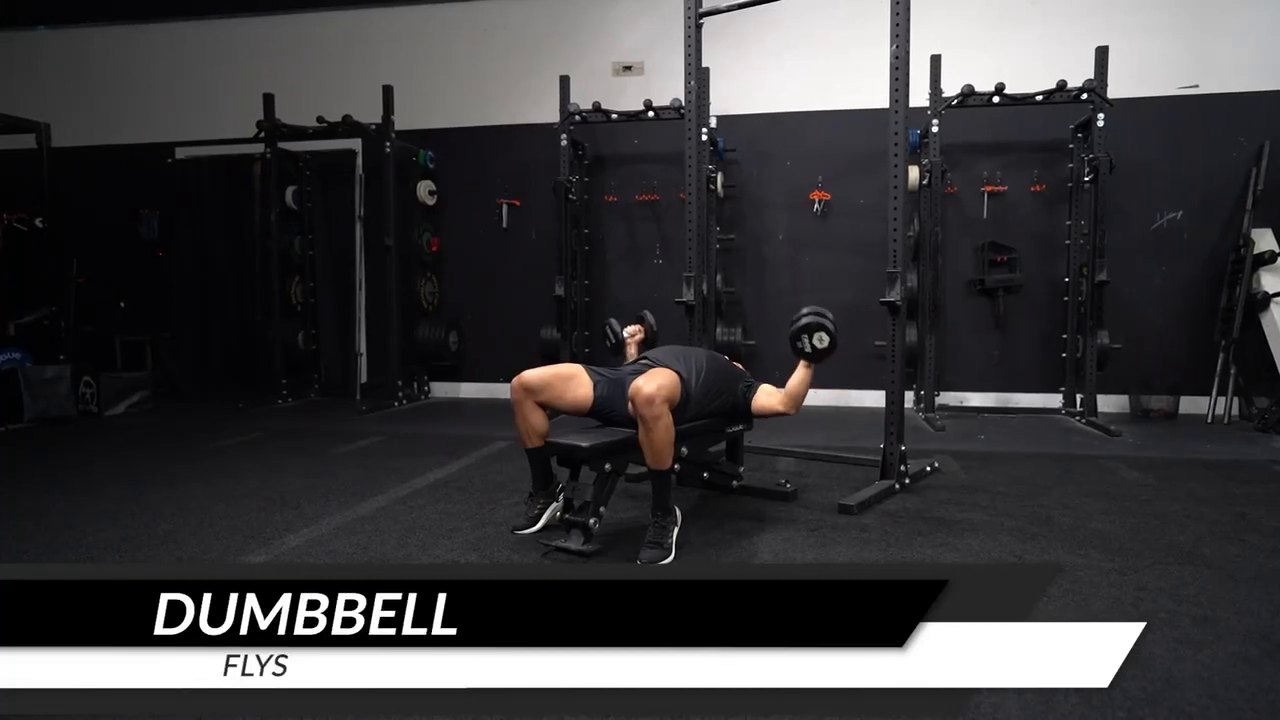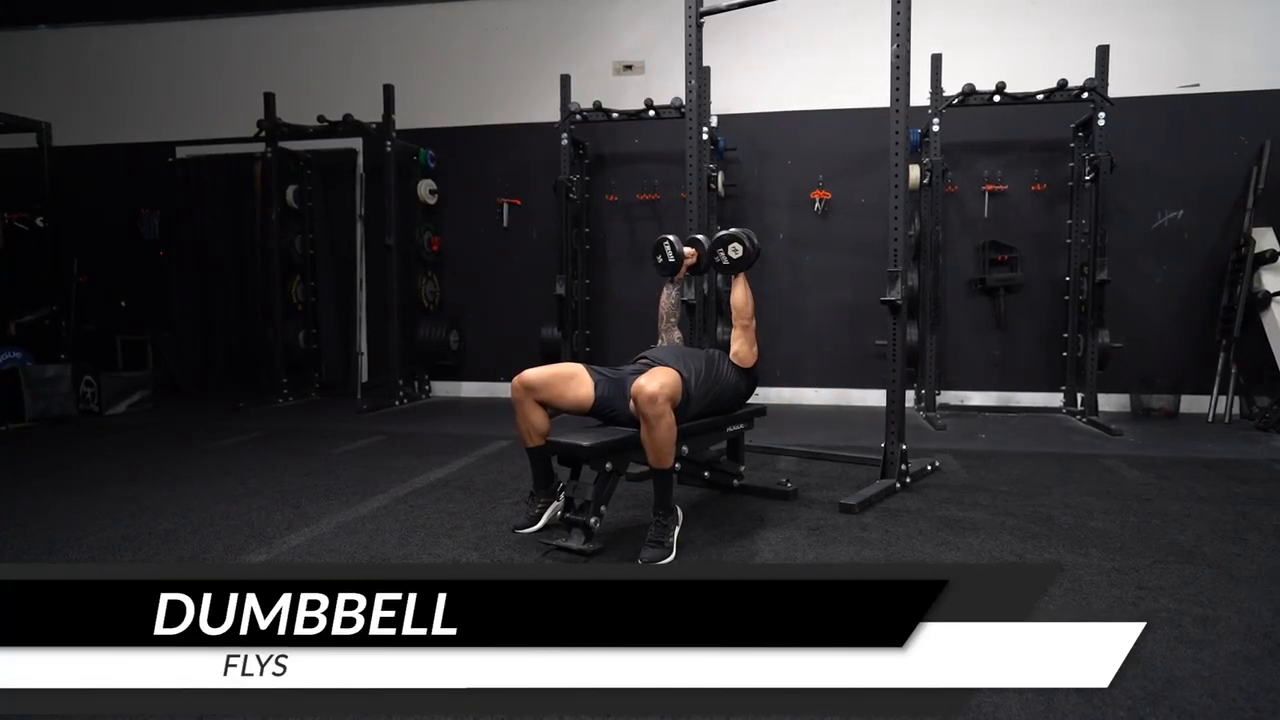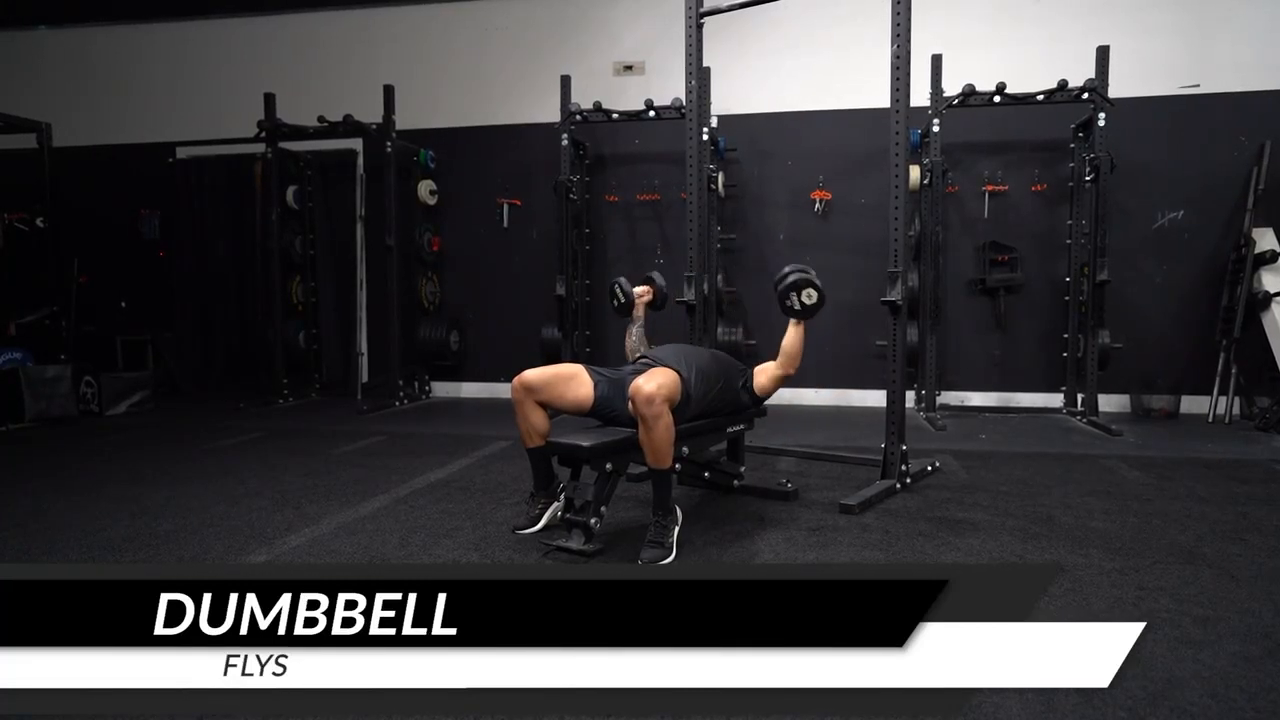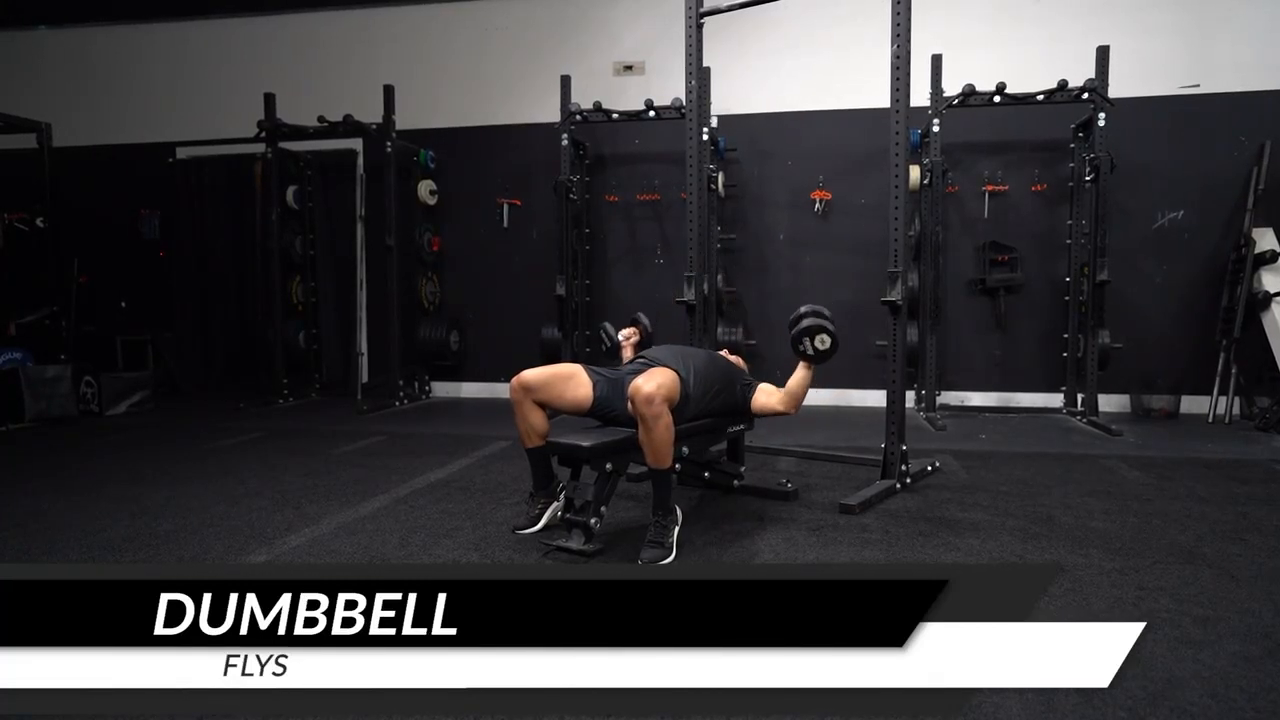
dt=1s
person 1, frame 1
left shoulder: (743, 386)
left elbow: (785, 404)
left wrist: (809, 359)
right wrist: (632, 346)
left hip: (652, 394)
right hip: (624, 377)
left knee: (648, 394)
right knee: (525, 385)
left ankle: (664, 516)
right ankle: (545, 493)
person 1, frame 2
left shoulder: (737, 378)
right shoulder: (690, 359)
left elbow: (744, 323)
right elbow: (668, 322)
left wrist: (738, 273)
right wrist: (678, 273)
left hip: (655, 390)
right hip: (624, 377)
left knee: (649, 393)
right knee: (524, 385)
left ankle: (665, 516)
right ankle: (546, 492)
person 1, frame 3
left shoulder: (743, 383)
left elbow: (784, 368)
right elbow: (638, 355)
left wrist: (796, 319)
right wrist: (639, 308)
left hip: (652, 392)
right hip: (625, 379)
left knee: (647, 392)
right knee: (524, 385)
left ankle: (665, 516)
right ankle: (547, 493)
person 1, frame 4
left shoulder: (740, 384)
left elbow: (785, 403)
left wrist: (808, 359)
right wrist: (628, 348)
left hip: (651, 392)
right hip: (623, 379)
left knee: (648, 393)
right knee: (523, 385)
left ankle: (664, 516)
right ankle: (546, 493)
